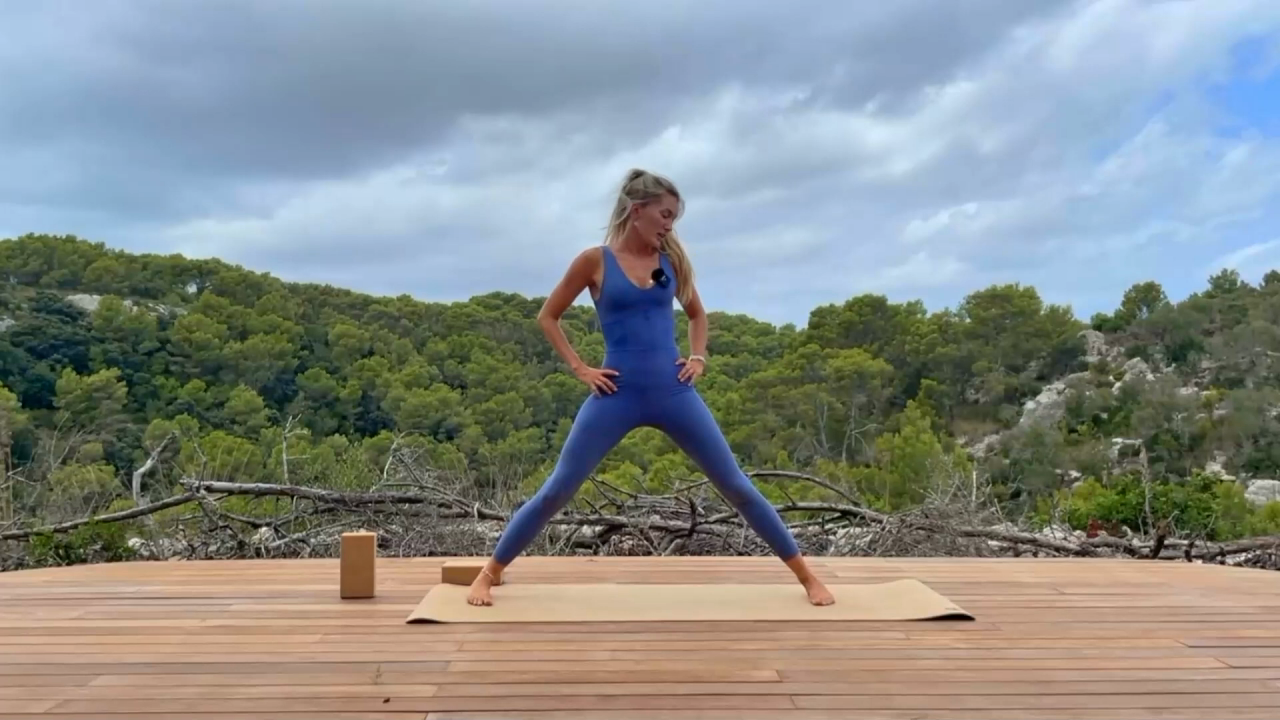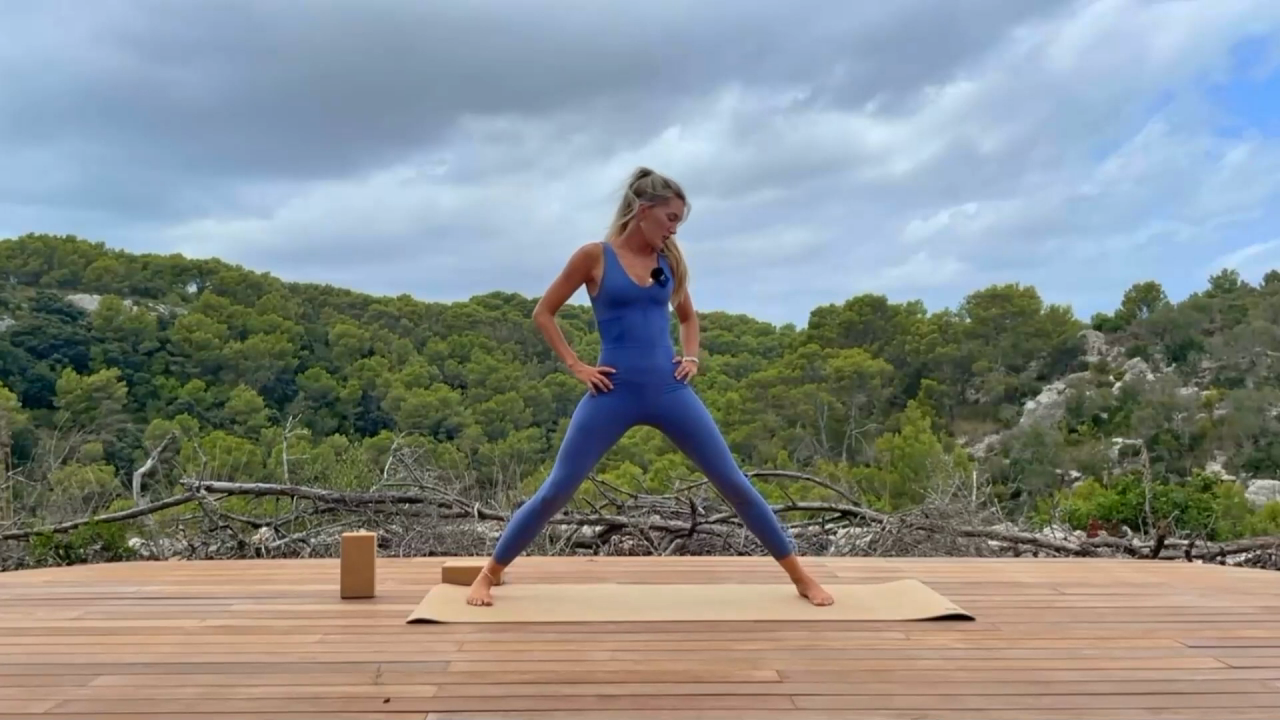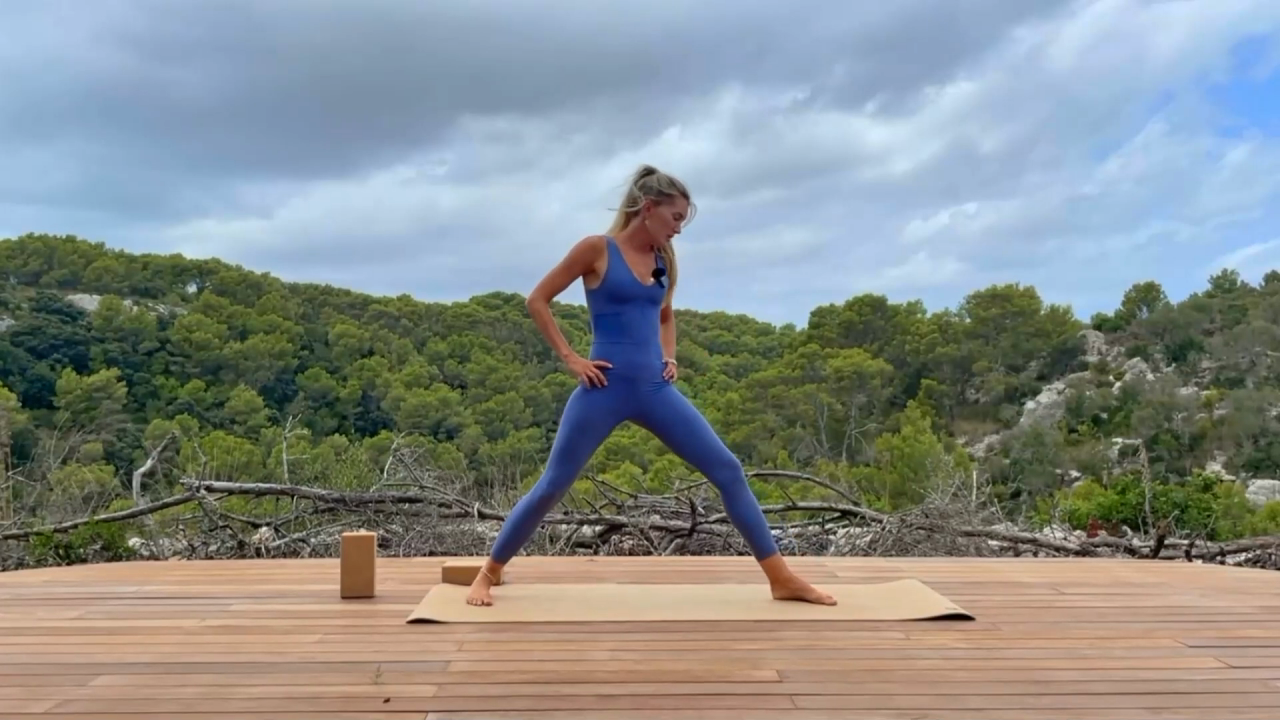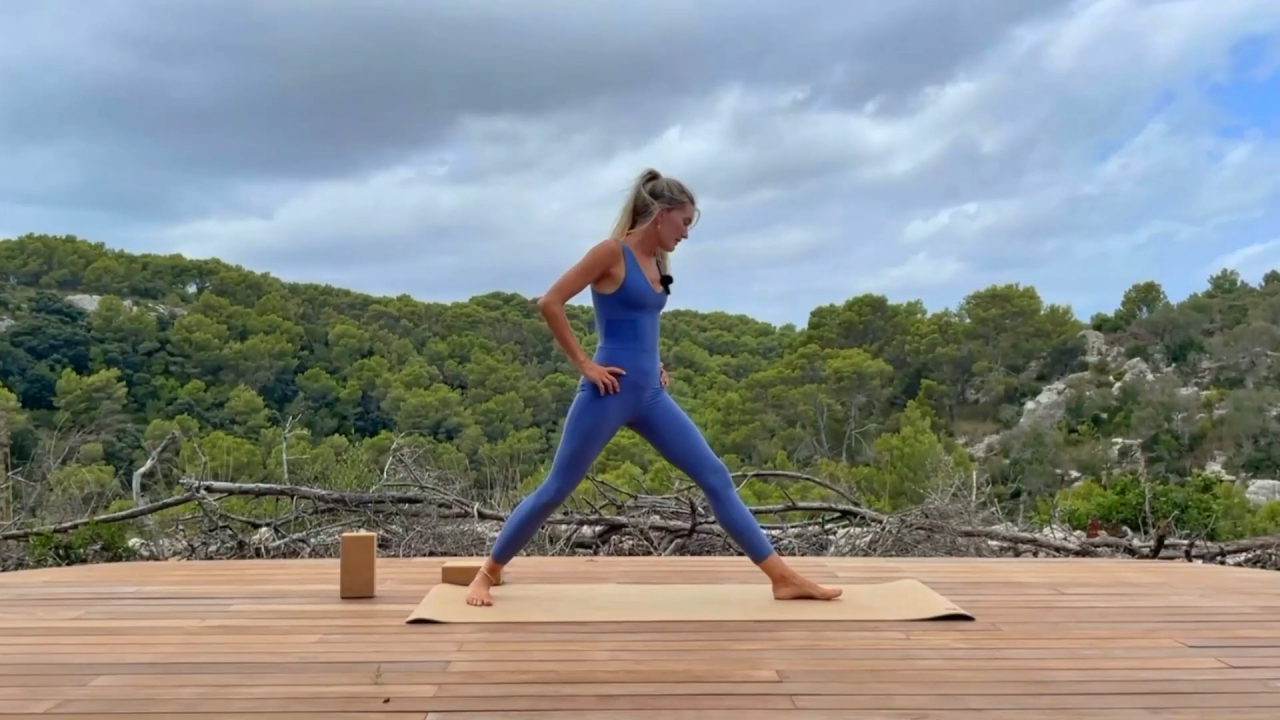
dt=0.4s
person 1, frame 1
left shoulder: (673, 258)
right shoulder: (595, 260)
left elbow: (697, 314)
right elbow: (548, 316)
left wrist: (698, 358)
right wrist: (579, 368)
left hip: (673, 392)
right hip: (617, 394)
left knee: (736, 486)
right knee: (556, 491)
left ankle: (806, 575)
right ankle: (489, 573)
person 1, frame 2
left shoulder: (669, 260)
right shoulder: (594, 255)
left elbow: (688, 316)
right elbow: (543, 313)
left wrist: (691, 357)
right wrist: (576, 365)
left hip: (669, 390)
right hip: (613, 392)
left knee: (734, 484)
right knee: (555, 492)
left ankle: (800, 576)
right ankle: (489, 575)
person 1, frame 3
left shoulder: (663, 259)
right shoulder: (596, 248)
right elbow: (537, 300)
left wrist: (669, 358)
right wrist: (570, 358)
left hip: (655, 388)
right hip: (603, 387)
left knee: (727, 469)
right knee: (552, 487)
left ankle: (782, 579)
right ankle: (487, 574)
person 1, frame 4
left shoulder: (657, 262)
right shoulder: (611, 252)
right elbow: (549, 303)
right wrist: (584, 363)
left hip: (651, 393)
right hip: (609, 392)
left knee: (716, 478)
right knee: (556, 490)
left ankle: (783, 578)
right ankle: (487, 575)
